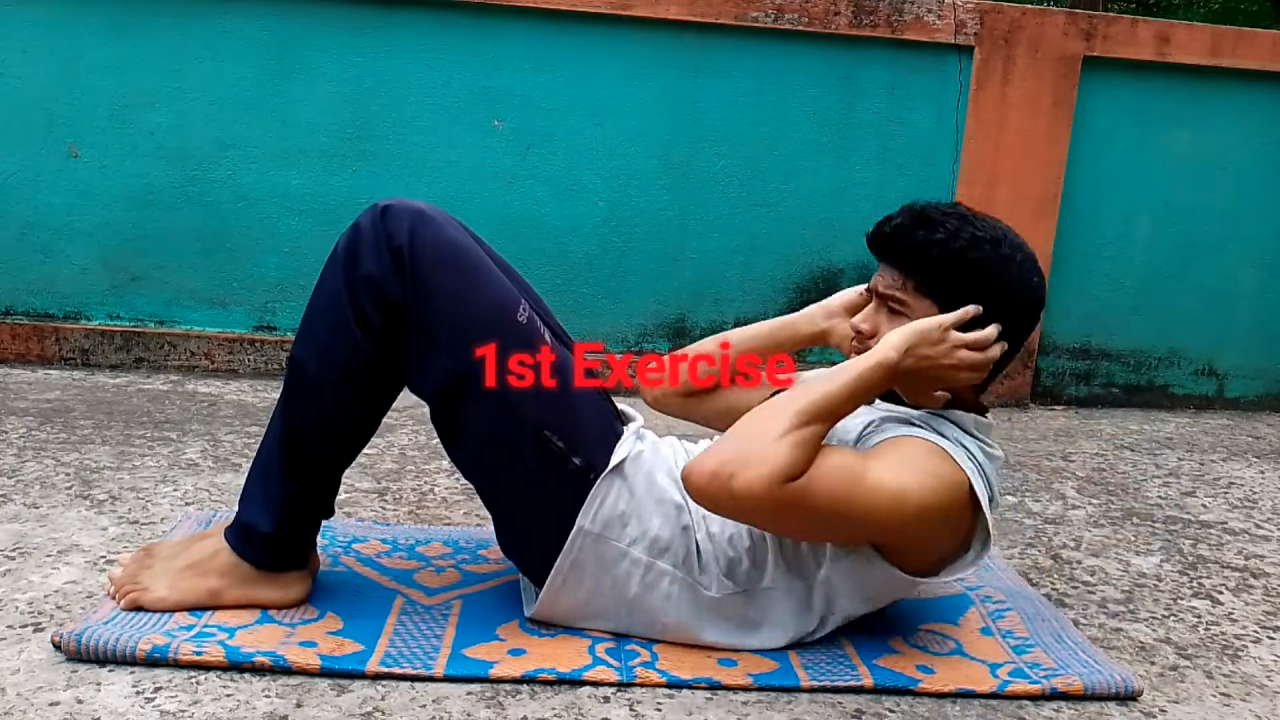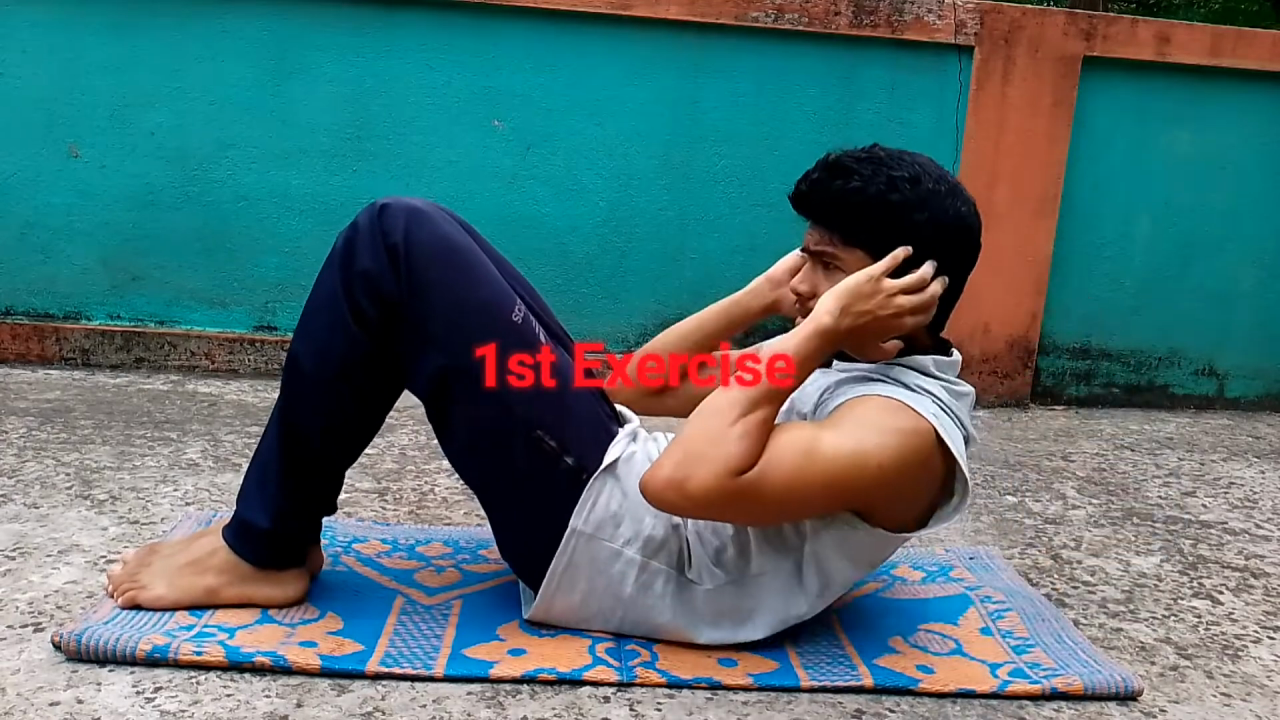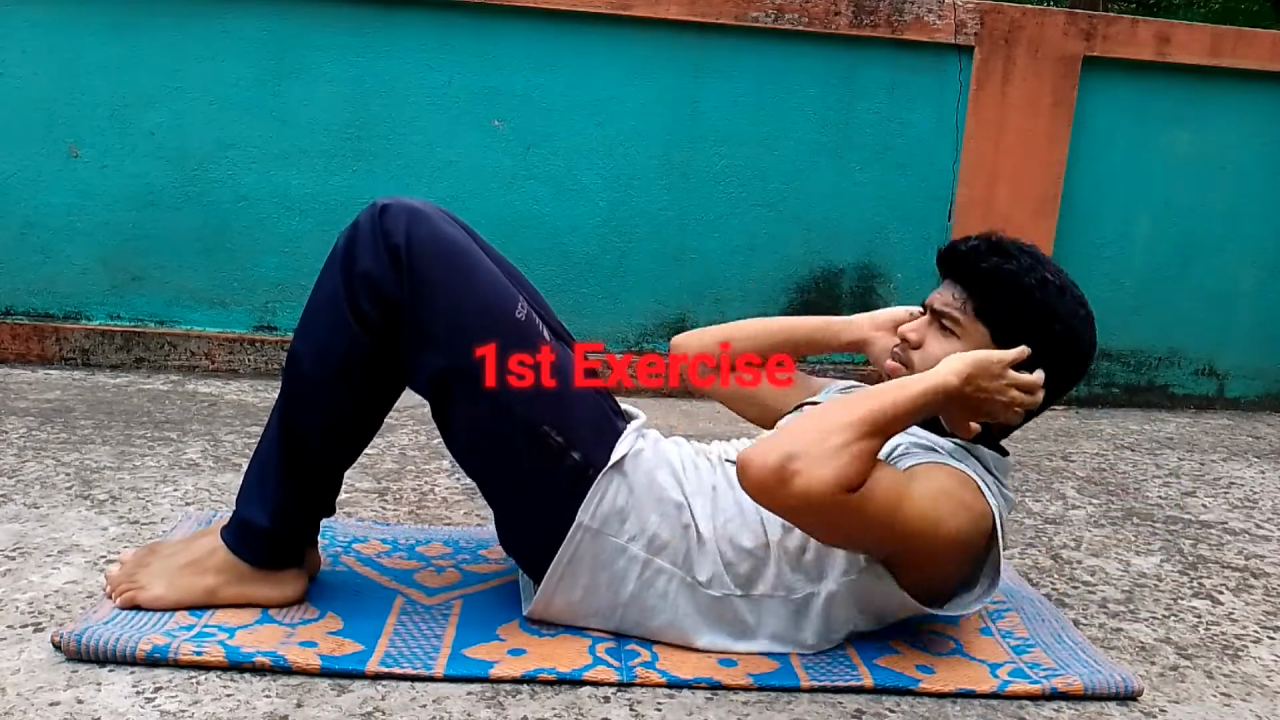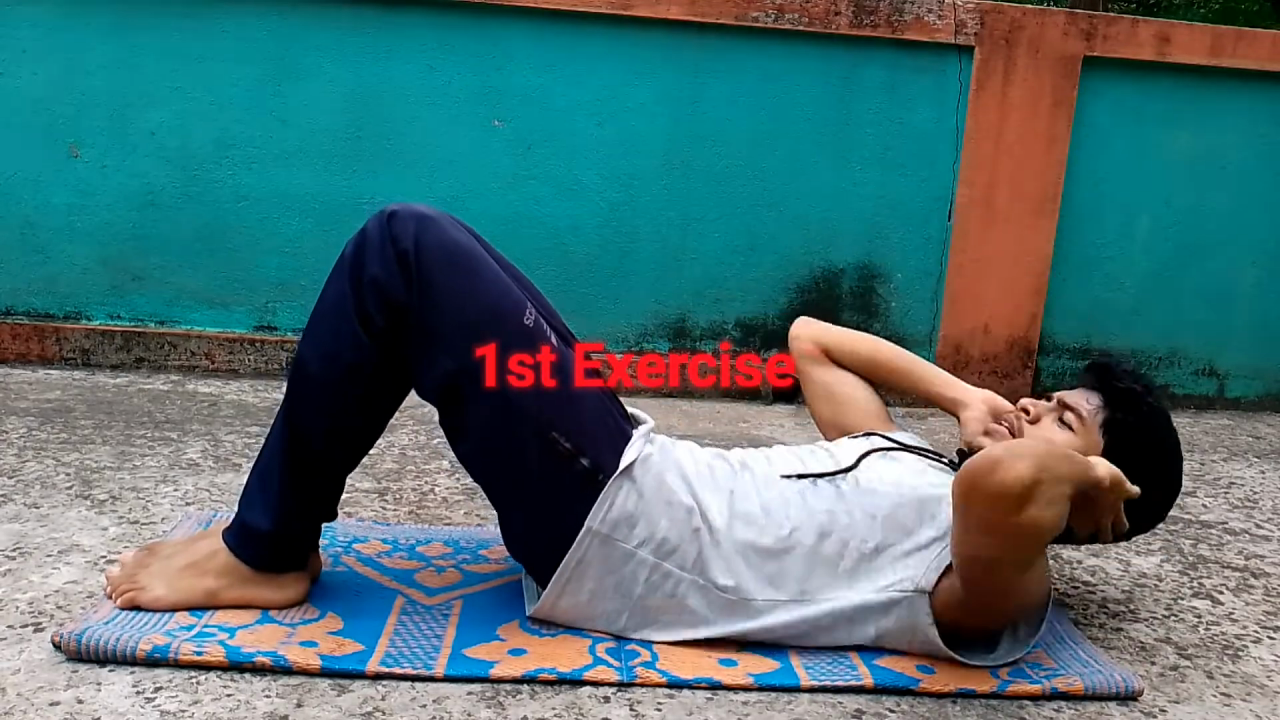
dt=0.4s
person 1, frame 1
left shoulder: (937, 479)
right shoulder: (890, 415)
left elbow: (726, 477)
right elbow: (674, 382)
left wrist: (875, 367)
right wrist: (820, 325)
left hip: (608, 538)
right hip: (624, 491)
left knee: (399, 241)
right knee: (406, 246)
left ankle: (262, 556)
right ankle: (279, 534)
person 1, frame 2
left shoulder: (904, 433)
right shoulder: (855, 371)
left elbow: (684, 480)
right elbow: (638, 381)
left wrist: (818, 329)
right wrist: (766, 293)
left hip: (606, 543)
right hip: (610, 480)
left knee: (396, 242)
right knee: (406, 243)
left ankle: (263, 552)
right ankle: (278, 530)
person 1, frame 3
left shoulder: (954, 513)
right shoulder: (875, 418)
left elbow: (774, 471)
right elbow: (693, 350)
left wrist: (943, 384)
right wrist: (862, 331)
left hip: (601, 533)
right hip: (625, 479)
left knee: (398, 243)
right knee: (406, 242)
left ankle: (263, 551)
right ankle: (277, 531)
person 1, frame 4
left shoulder: (995, 584)
right shoulder: (912, 460)
left elbow: (1006, 490)
right elbow: (808, 338)
left wrist: (1076, 467)
right wrist: (963, 396)
left hip: (612, 530)
right hip: (636, 481)
left knee: (408, 248)
right knee: (412, 246)
left ankle: (265, 555)
right ankle: (274, 533)
